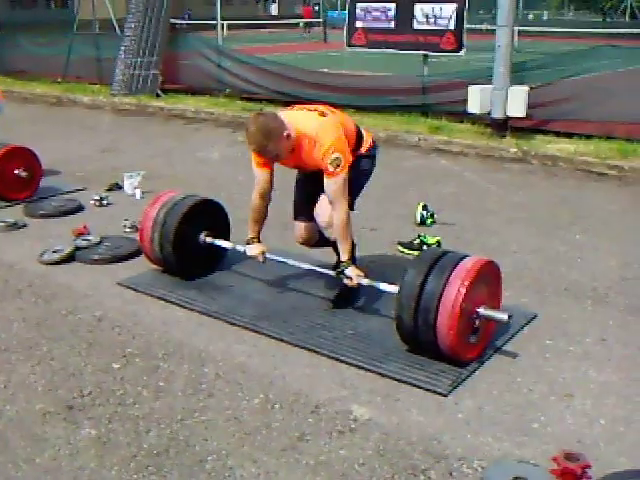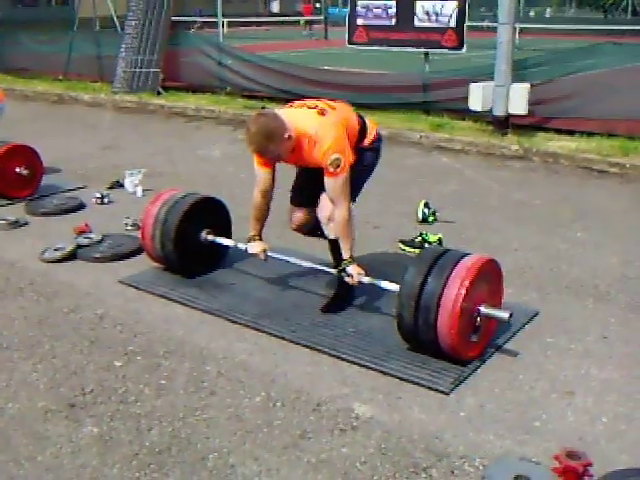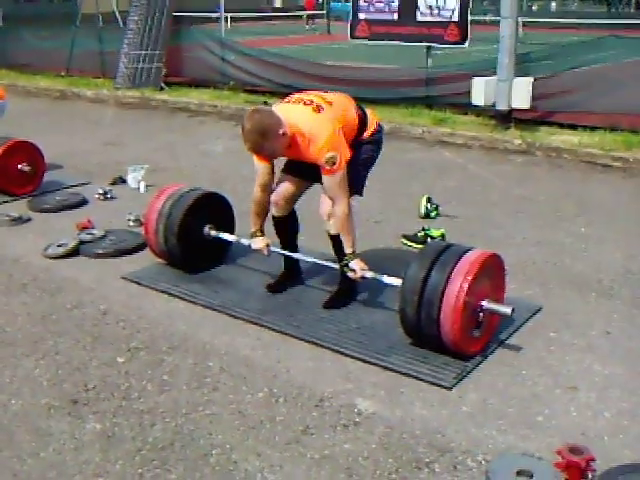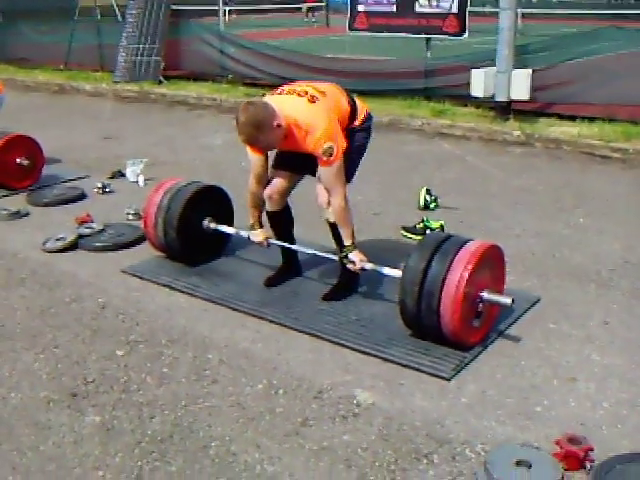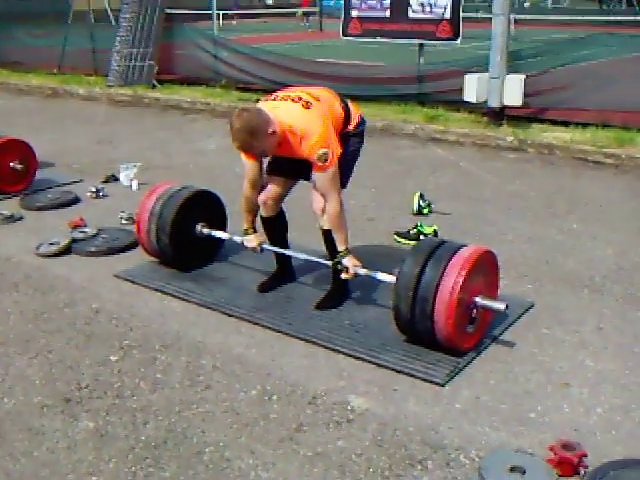
dt=0.2s
person 1, frame 1
left shoulder: (325, 140)
right shoulder: (266, 139)
left elbow: (338, 207)
right elbow: (261, 194)
left wrist: (347, 263)
right wrist: (253, 239)
left hip: (357, 154)
right hip: (313, 165)
left knee: (324, 218)
right knee: (304, 234)
right ankle: (344, 247)
person 1, frame 2
left shoulder: (325, 140)
right shoulder: (268, 136)
left elbow: (341, 206)
right elbow: (263, 192)
left wrist: (349, 261)
right wrist: (255, 237)
left hip: (361, 145)
right hip: (315, 155)
left knee: (327, 213)
right knee: (299, 221)
left ankle: (345, 286)
right ankle: (341, 243)
person 1, frame 3
left shoulder: (321, 137)
right shoulder: (266, 130)
left elbow: (340, 203)
right elbow: (262, 187)
left wrist: (351, 256)
right wrist: (257, 233)
left hip: (361, 136)
left knee: (328, 210)
right knee: (279, 198)
left ankle: (347, 284)
right ankle: (292, 269)
person 1, frame 4
left shoulder: (317, 128)
right shoulder: (259, 122)
left elbow: (336, 194)
right elbow: (257, 179)
left wrist: (350, 247)
right wrist: (255, 225)
left hip: (351, 124)
left knee: (325, 199)
right knee: (273, 193)
left ankle: (348, 274)
right ankle: (290, 262)
person 1, frame 5
left shoulder: (312, 134)
right shoulder: (253, 128)
left elbow: (332, 200)
right elbow: (251, 185)
left wrist: (344, 253)
right wrist: (249, 230)
left hip: (344, 129)
left knee: (321, 205)
right knee: (267, 199)
left ankle: (340, 282)
right ankle: (284, 269)
